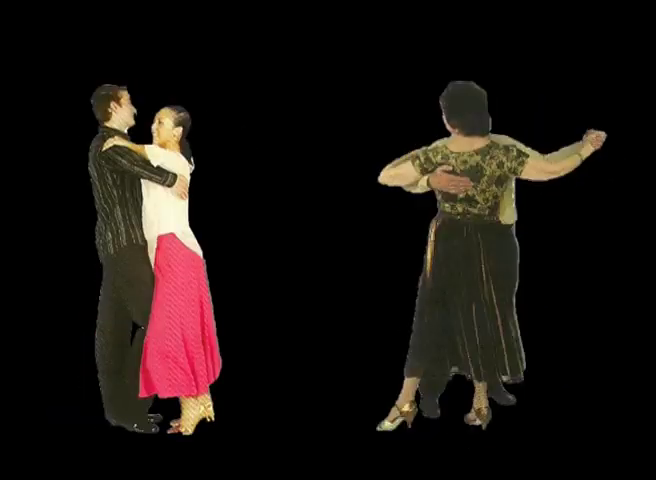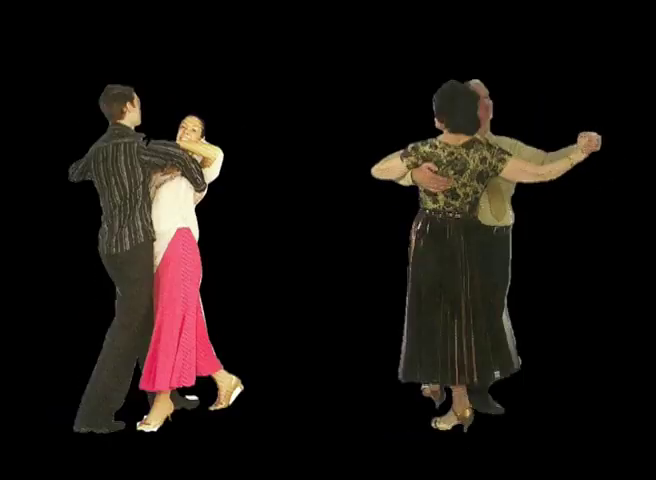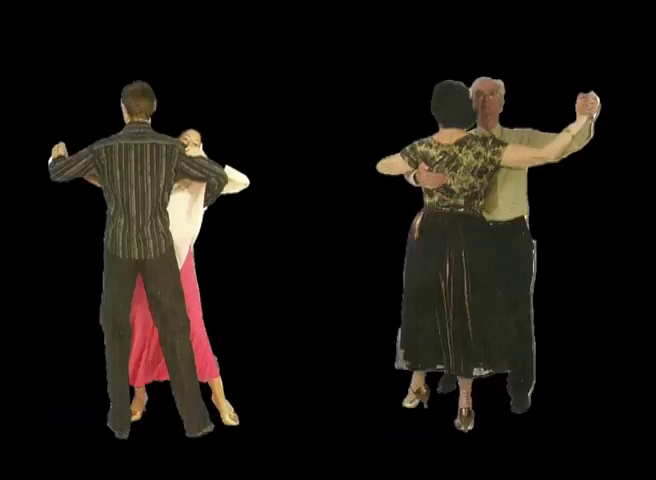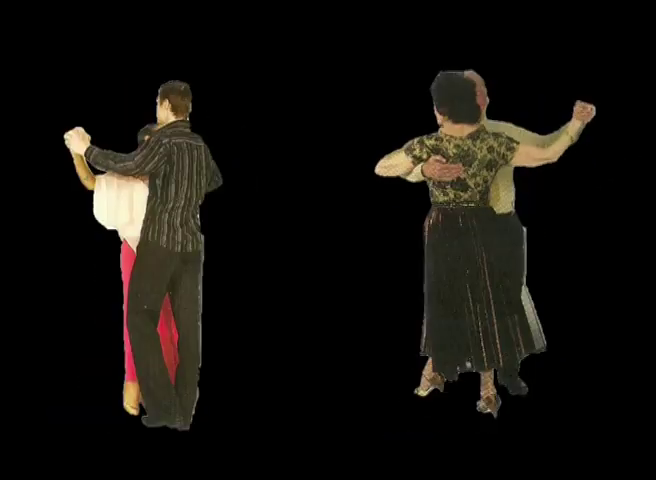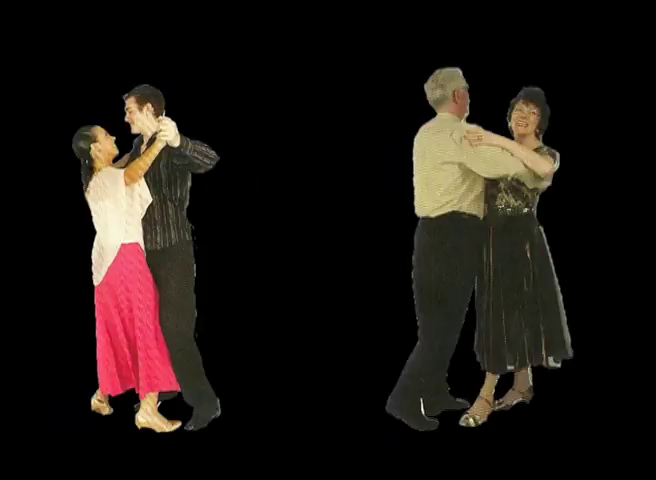
dt=0.2s
person 1, frame 1
left shoulder: (435, 154)
right shoulder: (502, 153)
left elbow: (386, 177)
right elbow: (554, 170)
left wrist: (411, 160)
right wrist: (587, 146)
left hip: (447, 244)
right hip: (487, 244)
left knee: (436, 322)
right knee: (485, 319)
left ankle: (406, 404)
right ankle: (481, 406)
person 1, frame 2
left shoulder: (422, 150)
right shoulder: (485, 152)
left elbow: (378, 171)
right elbow: (541, 173)
left wrist: (406, 157)
right wrist: (579, 153)
left hip: (429, 240)
right hip: (468, 242)
left knee: (430, 319)
right knee: (465, 319)
right ankle: (461, 406)
person 1, frame 3
left shoulder: (422, 148)
right shoulder: (485, 147)
left elbow: (383, 166)
right elbow: (543, 155)
right wrist: (579, 122)
left hip: (427, 237)
right hip: (468, 237)
left knee: (424, 310)
right knee: (466, 315)
left ankle: (418, 386)
right ankle: (465, 405)
person 1, frame 4
left shoulder: (429, 144)
right shoulder: (492, 142)
left elbow: (381, 169)
right elbow: (548, 155)
left wrist: (416, 158)
right wrist: (577, 123)
left hip: (444, 233)
right hip: (483, 231)
left knee: (447, 308)
right knee: (487, 307)
left ankle: (443, 374)
right ankle: (487, 392)
person 1, frame 5
left shoulder: (429, 133)
right shoulder: (456, 133)
right elbow: (499, 164)
right wrist: (535, 175)
left hip: (438, 232)
right hip: (452, 235)
left knee: (440, 321)
right knee: (443, 324)
left ankle: (432, 394)
right ankle: (407, 400)
person 2, frame 1
left shoulder: (107, 145)
right shoulder: (108, 145)
right elbow: (133, 163)
right wrist: (172, 180)
left hip: (122, 244)
right hip: (124, 245)
left knee: (116, 324)
right knee: (154, 320)
left ankle: (121, 406)
right ankle: (128, 408)
person 2, frame 2
left shoulder: (97, 150)
right shoulder: (133, 144)
left elbow: (74, 174)
right elbow: (178, 156)
right wrist: (200, 184)
left hip: (113, 243)
right hip: (133, 242)
left knee: (145, 317)
right knee: (129, 325)
right ankle: (93, 414)
person 2, frame 3
left shoulder: (104, 149)
right shoulder: (171, 148)
left elbow: (59, 173)
right elbow: (218, 177)
left wrist: (58, 154)
right wrist: (202, 201)
left hip: (119, 247)
right hip: (158, 246)
left knee: (117, 330)
right knee: (175, 328)
left ankle: (120, 419)
right ankle: (194, 419)
person 2, frame 4
left shoulder: (164, 139)
right shoulder: (199, 145)
left elbow: (132, 165)
right elbow: (214, 180)
left wrist: (86, 149)
left hip: (160, 241)
right hip: (191, 242)
left knee: (140, 316)
right knee: (188, 324)
left ankle: (163, 404)
right ankle: (183, 411)
person 2, frame 5
left shoulder: (171, 147)
right shoulder: (137, 149)
left elbow: (208, 159)
left wrist: (178, 141)
left hip: (172, 246)
right hip: (146, 246)
left knee: (174, 326)
left ankle: (205, 401)
right ankle: (162, 389)
person 3, frame 1
left shoulder: (505, 146)
right shoulder: (443, 150)
left elbow: (547, 164)
right elbow: (406, 173)
left wrist: (583, 146)
right wrist: (432, 179)
left hip: (502, 240)
right hip: (466, 242)
left knee: (500, 312)
right knee: (460, 315)
left ankle: (489, 381)
person 3, frame 2
left shoulder: (508, 148)
left elbow: (549, 164)
right elbow: (403, 171)
left wrist: (578, 147)
right wrist: (418, 175)
left hip: (497, 241)
left ankle: (476, 389)
person 3, frame 3
left shoulder: (522, 139)
left elbow: (569, 143)
right elbow: (415, 168)
left wrist: (586, 117)
right wrist: (420, 175)
left hip: (513, 236)
left knee: (517, 314)
left ankle: (521, 386)
person 3, frame 4
left shoulder: (505, 132)
left elbow: (550, 145)
right elbow: (400, 165)
left wrist: (576, 120)
right wrist: (427, 170)
right ankle: (435, 367)
person 3, frame 5
left shoulder: (546, 155)
right shoulder: (492, 152)
left elbow: (545, 168)
left wrist: (500, 141)
left hip: (523, 239)
right hip: (492, 237)
left knee: (525, 310)
right knee: (498, 313)
right ankle: (523, 384)
person 4, frame 1
left shoulder: (177, 161)
right shoulder: (160, 163)
left elbow: (159, 156)
left wrist: (127, 144)
left hip: (173, 250)
right hip: (166, 250)
left knee: (169, 330)
right knee: (184, 326)
left ankle: (193, 401)
right ankle: (200, 398)
person 4, frame 2
left shoulder: (198, 167)
right shoulder: (162, 166)
left elbow: (216, 154)
left wrist: (180, 145)
left hip: (179, 245)
right hip: (159, 247)
left knee: (173, 320)
right knee: (180, 321)
person 4, frame 3
left shoulder: (200, 179)
left elbow: (242, 181)
left hip: (179, 257)
left knee: (191, 328)
right knee: (143, 327)
right ankle: (139, 394)
person 4, frame 4
right shoulder: (126, 174)
right elbow: (91, 182)
right wrist: (77, 151)
right hip: (137, 250)
left knee: (167, 319)
right ankle: (133, 389)
person 4, frame 5
left shoulder: (99, 180)
right shoulder: (106, 178)
right elbow: (132, 173)
right wrist: (162, 140)
left hip: (111, 260)
right hip: (123, 258)
left knee: (118, 331)
right knee: (144, 328)
left ankle: (104, 394)
right ankle: (148, 407)
